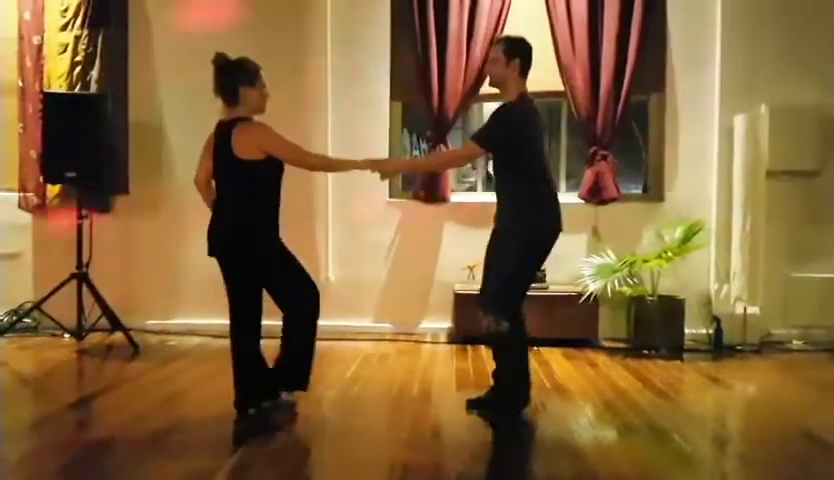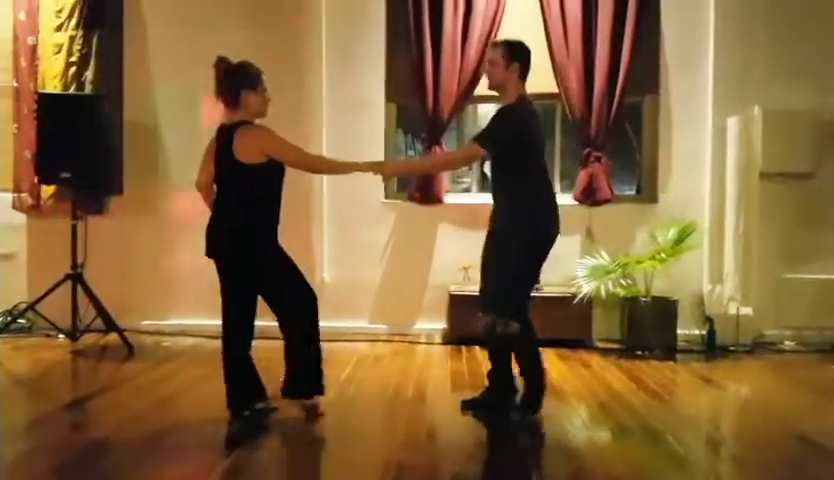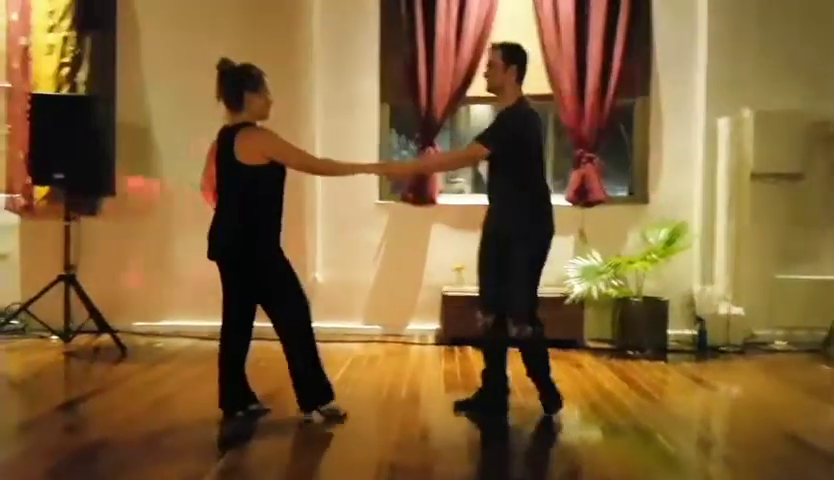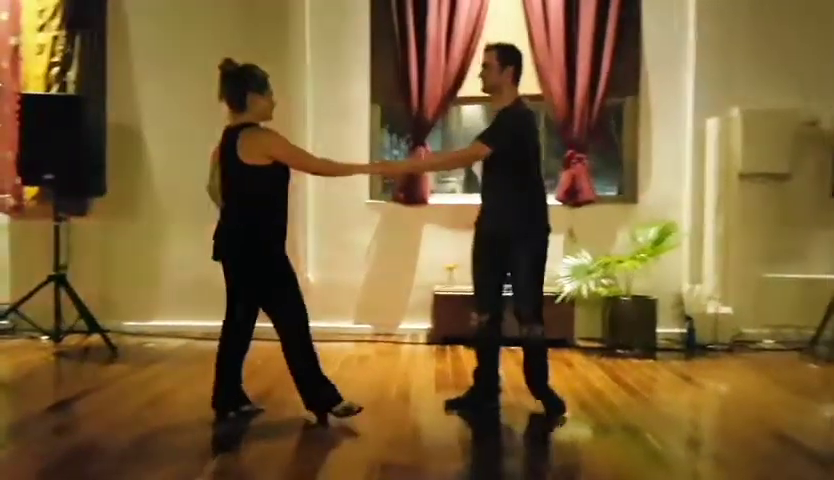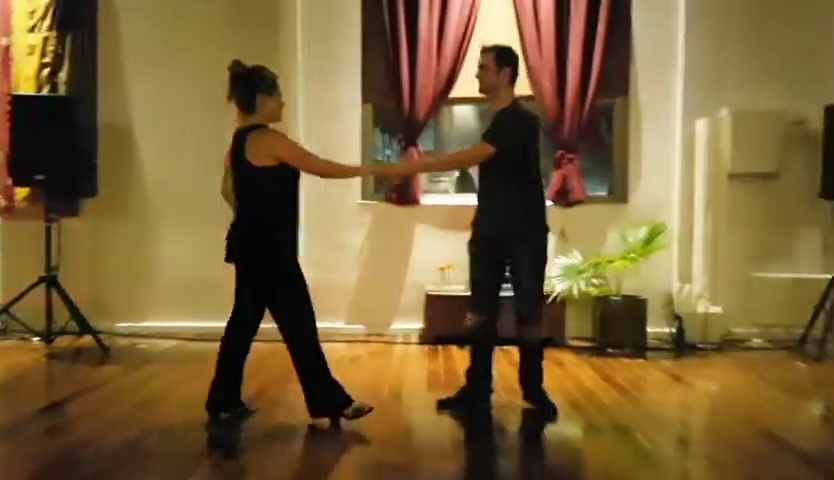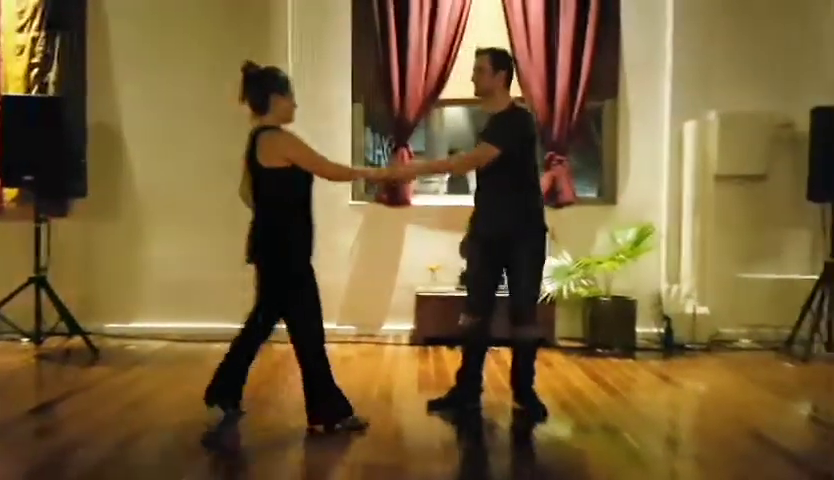
dt=0.1s
person 1, frame 1
left shoulder: (512, 115)
right shoulder: (519, 112)
left elbow: (460, 156)
left wrist: (401, 166)
left hip: (531, 225)
right hip: (516, 222)
left knee: (503, 305)
right knee: (497, 303)
left ankle: (515, 389)
right ankle: (507, 390)
person 1, frame 2
left shoulder: (516, 117)
right shoulder: (514, 116)
left elbow: (463, 158)
left wrist: (405, 168)
left hip: (532, 227)
right hip: (507, 225)
left knee: (510, 308)
right knee: (493, 308)
left ankle: (532, 385)
right ankle: (499, 391)
person 1, frame 3
left shoulder: (517, 119)
right shoulder: (513, 117)
left elbow: (466, 157)
left wrist: (408, 168)
left hip: (528, 229)
right hip: (501, 226)
left knee: (521, 312)
right knee: (491, 309)
left ankle: (544, 386)
right ankle: (493, 391)
person 1, frame 4
left shoulder: (519, 119)
right shoulder: (503, 119)
left elbow: (467, 157)
left wrist: (412, 166)
left hip: (526, 231)
right hip: (493, 229)
left knee: (528, 311)
right knee: (486, 310)
left ankle: (540, 387)
right ankle: (484, 389)
person 1, frame 5
left shoulder: (519, 120)
right shoulder: (500, 121)
left elbow: (471, 157)
left wrist: (415, 166)
right wrist: (470, 218)
left hip: (525, 231)
right hip: (491, 229)
left knee: (528, 313)
right knee: (481, 311)
left ankle: (533, 389)
right ankle: (476, 388)
person 1, frame 6
left shoulder: (517, 120)
right shoulder: (492, 123)
left elbow: (476, 160)
left wrist: (421, 167)
right wrist: (470, 230)
left hip: (524, 233)
right hip: (486, 232)
left knee: (525, 315)
right knee: (476, 312)
left ankle: (523, 390)
right ankle: (466, 390)
person 2, frame 1
left shoulder: (221, 132)
right shoulder: (253, 132)
left elbow: (202, 181)
right elbow: (309, 161)
right wrist: (360, 164)
left hip: (230, 235)
right hip: (252, 238)
left knee: (245, 314)
right knee: (304, 299)
left ankle: (254, 397)
right ankle: (281, 386)
person 2, frame 2
left shoulder: (221, 136)
right shoulder: (255, 135)
left elbow: (204, 183)
right elbow: (311, 163)
right wrist: (362, 166)
left hip: (226, 239)
right hip: (252, 241)
left knee: (239, 316)
right knee: (300, 304)
left ankle: (245, 400)
right ankle: (301, 387)
person 2, frame 3
left shoulder: (224, 138)
right shoulder: (258, 138)
left elbow: (211, 186)
right elbow: (313, 165)
right wrist: (366, 168)
left hip: (229, 240)
right hip: (254, 244)
left knee: (238, 317)
right knee: (292, 314)
left ankle: (236, 400)
right ankle: (315, 399)
person 2, frame 4
left shoulder: (229, 138)
right shoulder: (261, 138)
left elbow: (216, 188)
right elbow: (317, 167)
right wrist: (367, 167)
left hip: (237, 241)
right hip: (258, 245)
left knee: (239, 319)
right knee: (292, 319)
left ankle: (229, 401)
right ankle: (322, 400)
person 2, frame 5
left shoulder: (240, 140)
right shoulder: (268, 140)
left elbow: (231, 191)
right elbow: (322, 169)
right wrist: (371, 170)
left hip: (250, 242)
right hip: (269, 246)
left knee: (245, 319)
right knee: (298, 322)
left ankle: (223, 402)
right ankle: (330, 403)
person 2, frame 6
left shoulder: (258, 140)
right shoulder: (279, 140)
left elbow: (247, 191)
right elbow: (332, 171)
right wrist: (380, 172)
left hip: (272, 243)
right hip: (284, 247)
left knee: (263, 320)
right knee: (307, 327)
left ankle: (223, 395)
right ankle: (330, 413)
